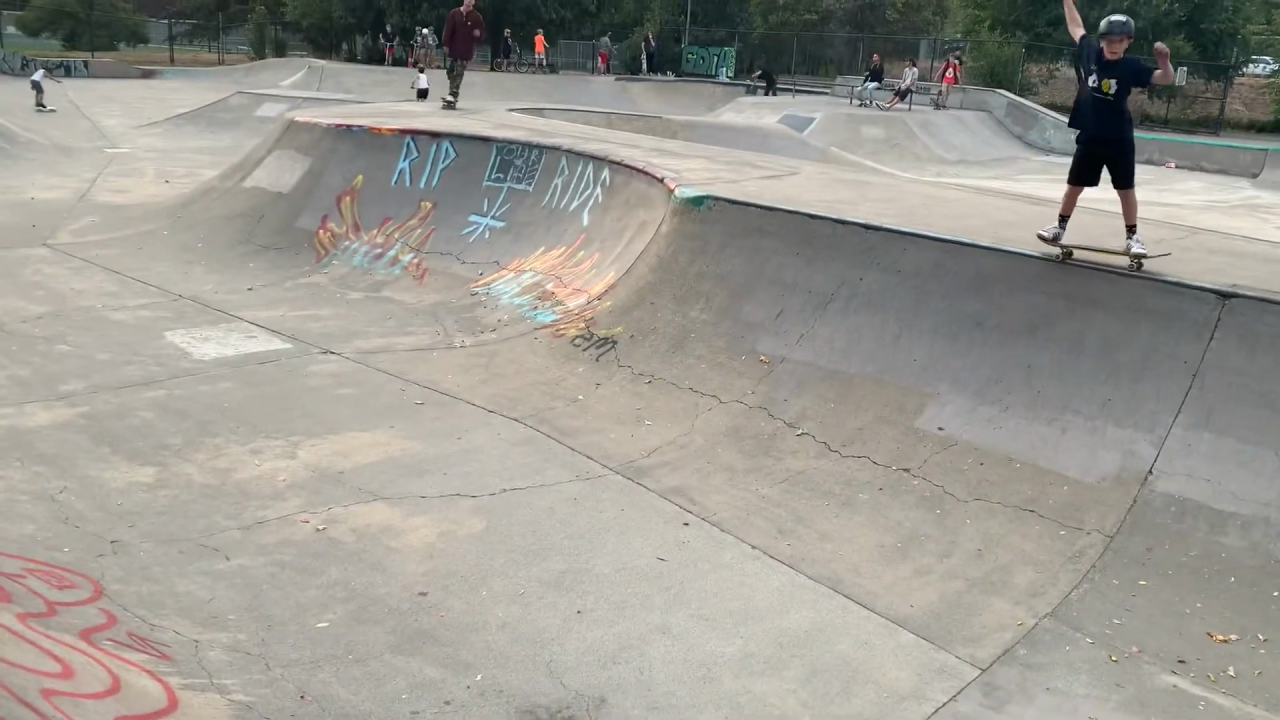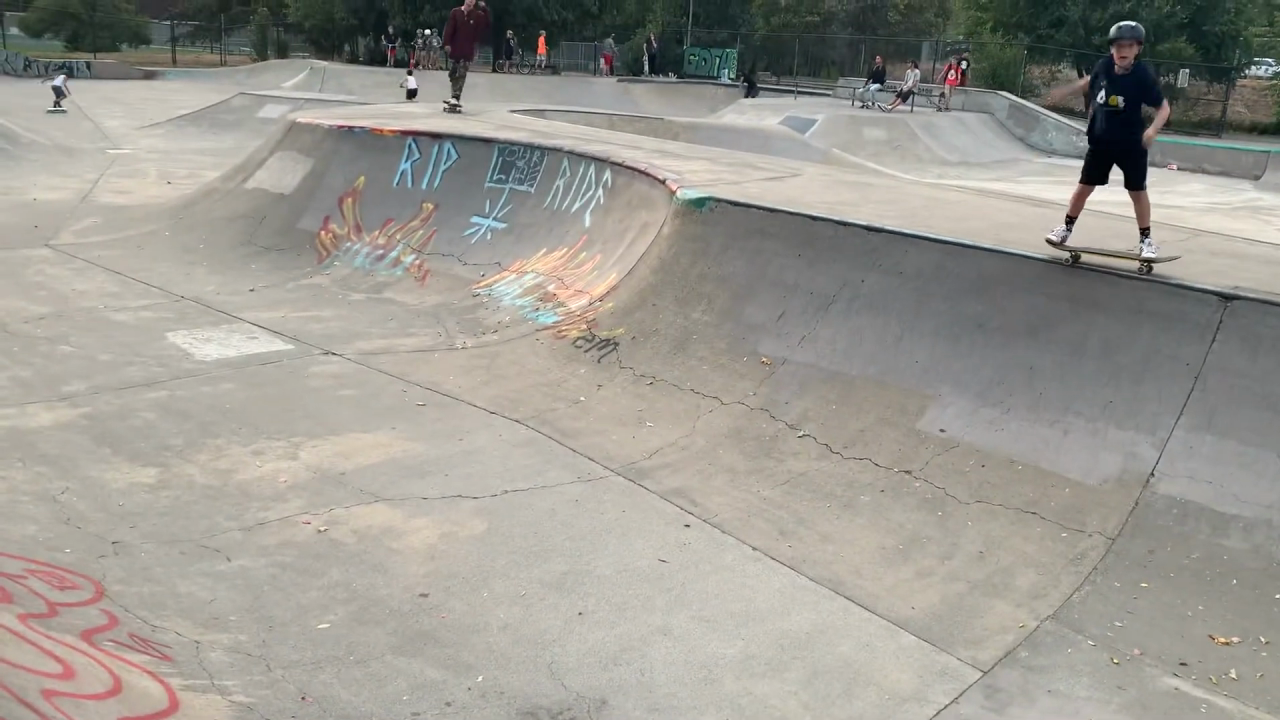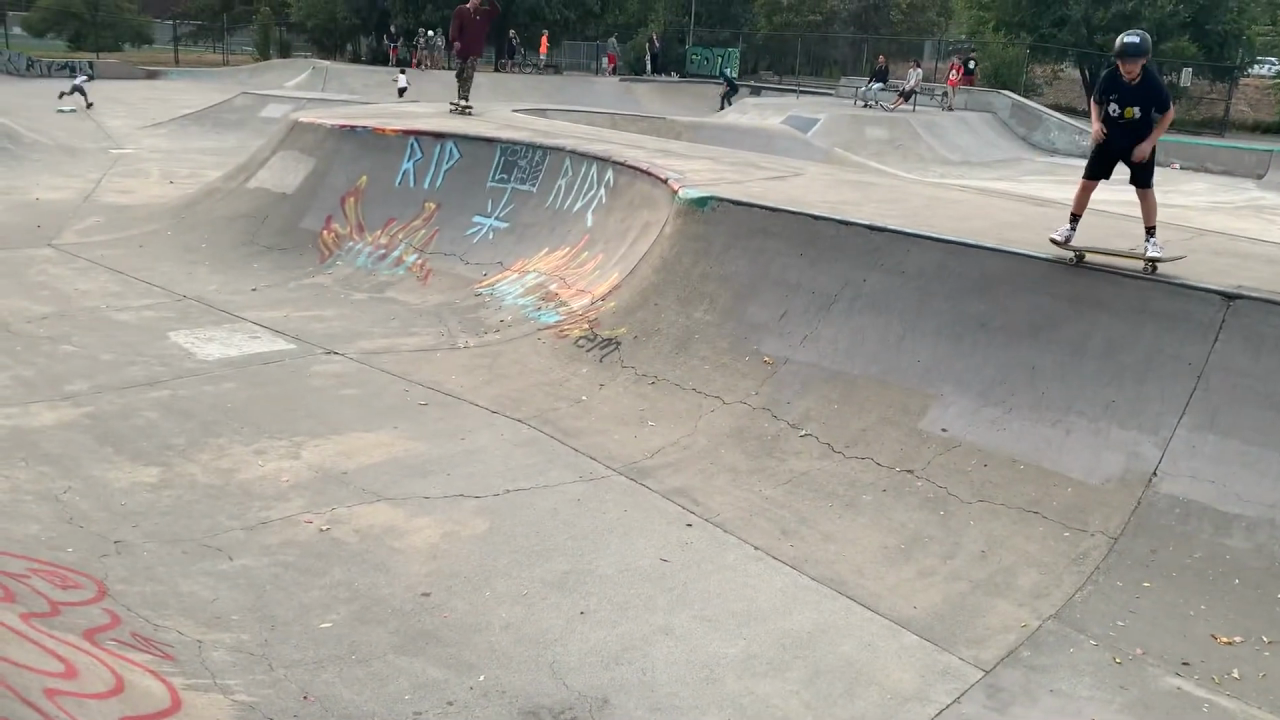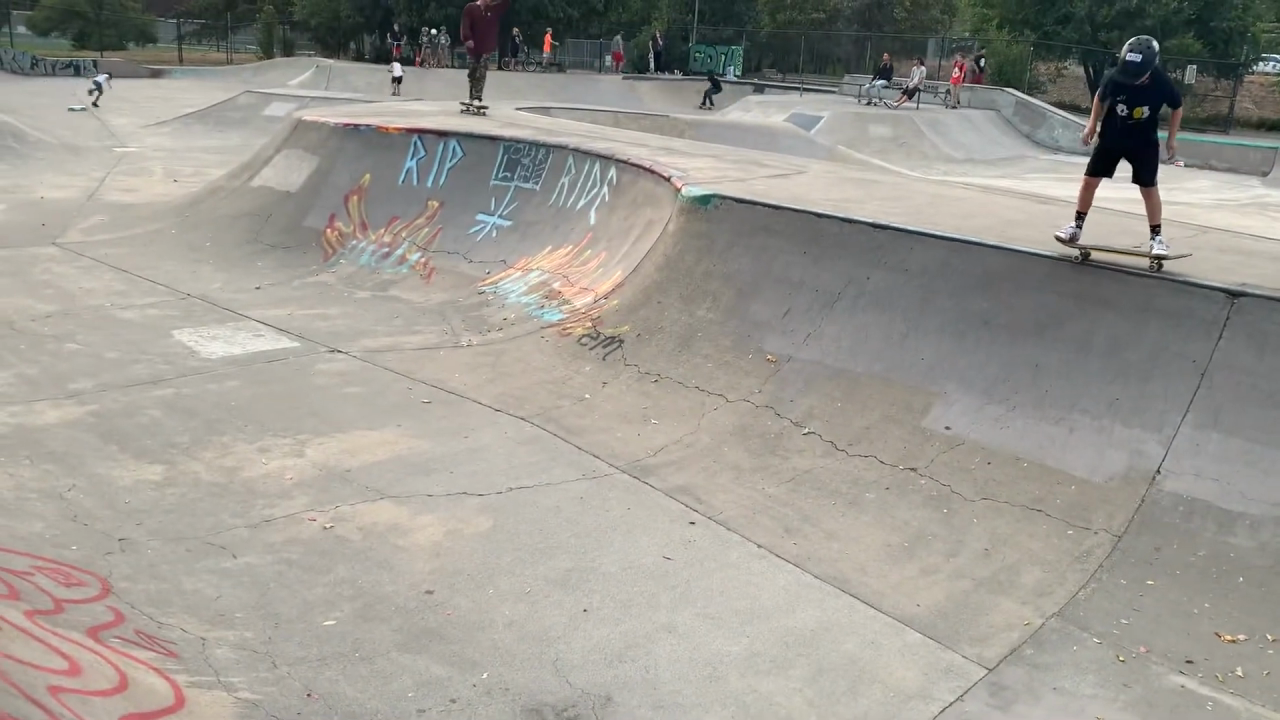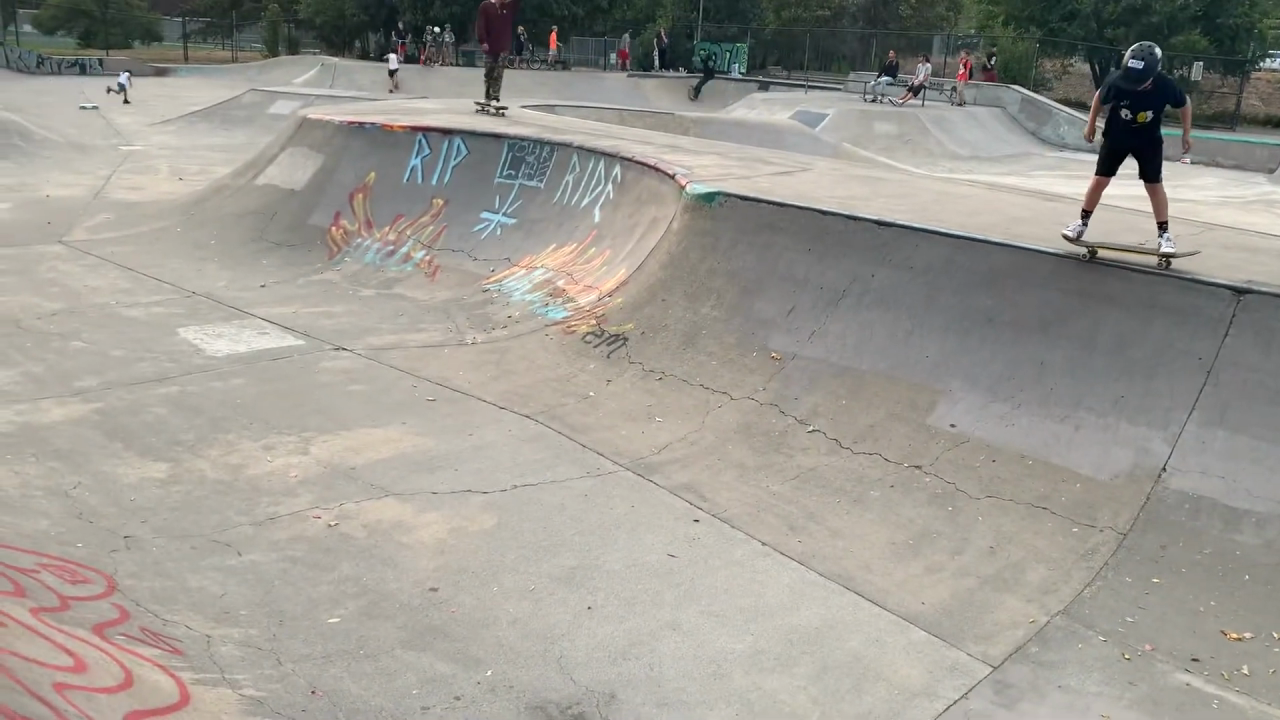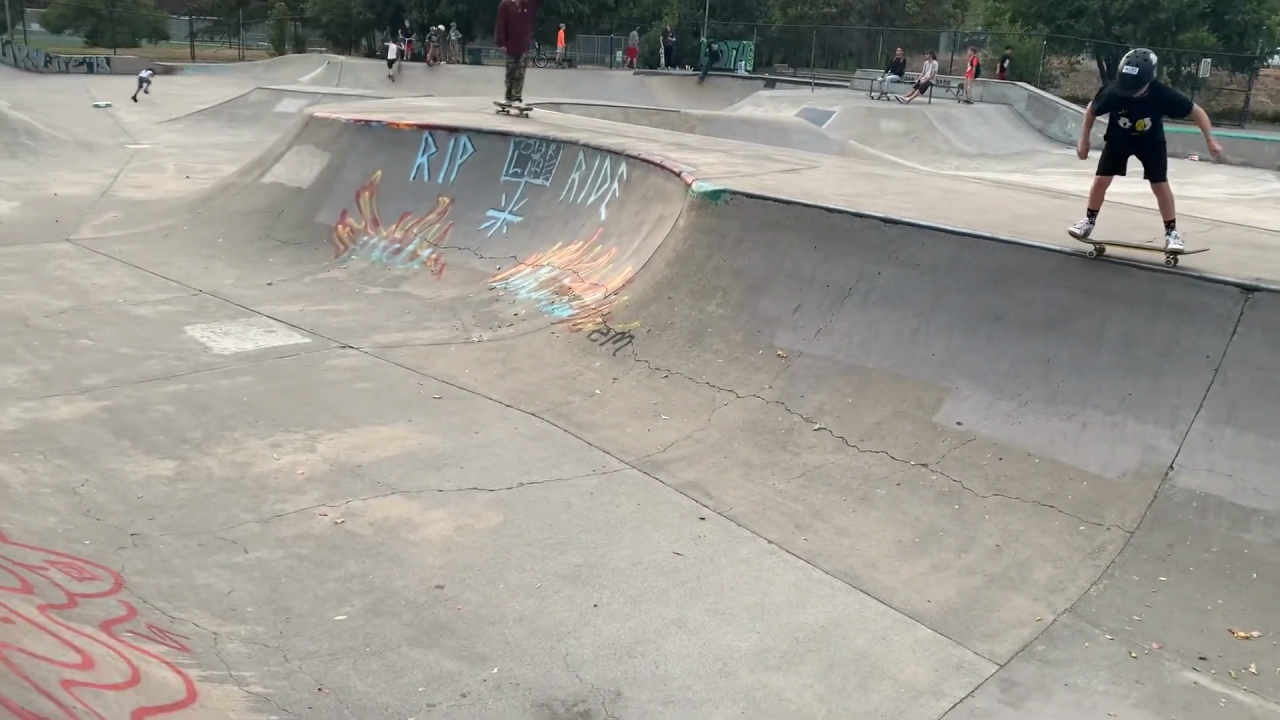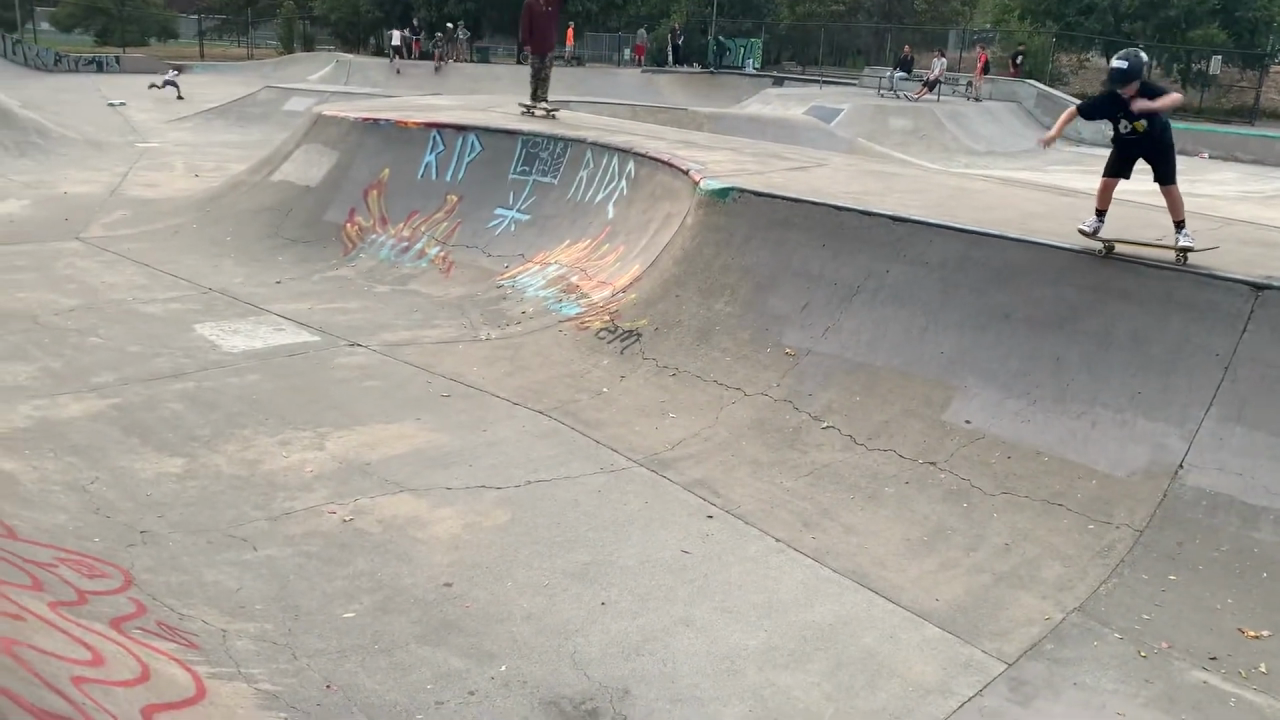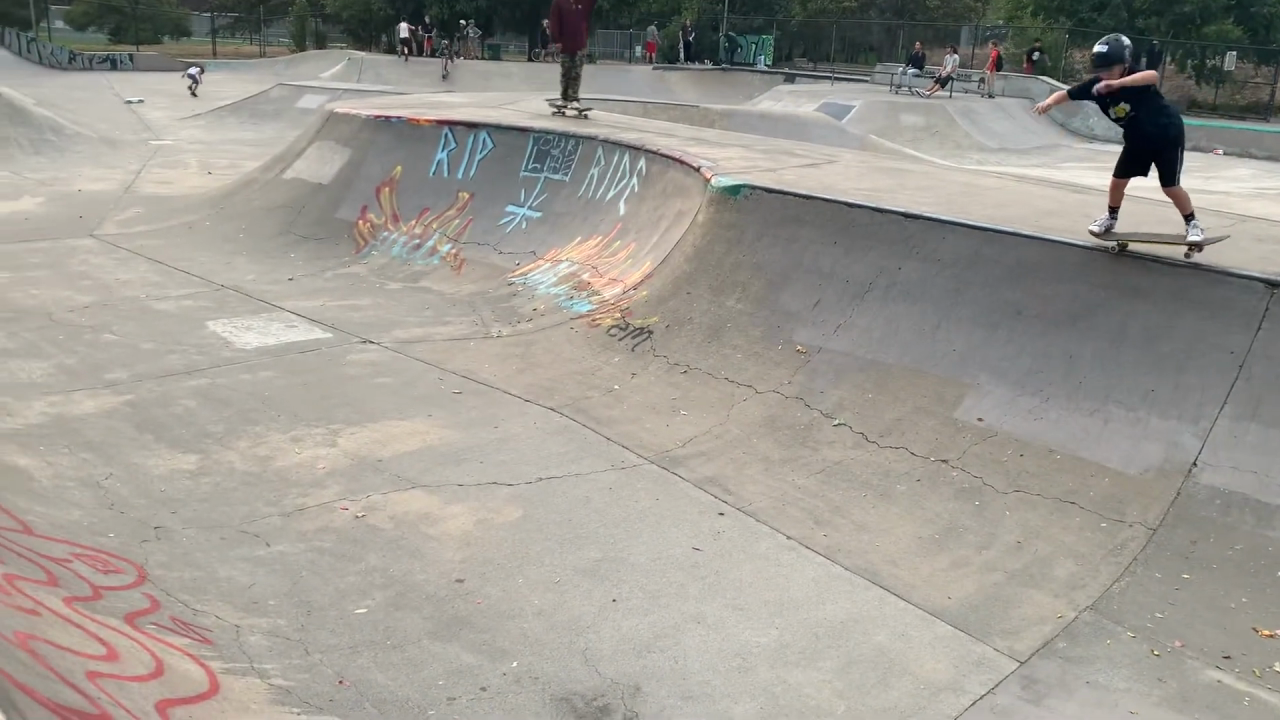
dt=0.2s
person 1, frame 1
left shoulder: (1132, 66)
right shoulder: (1090, 53)
left elbow: (1166, 79)
right elbow: (1076, 26)
left wrist: (1164, 60)
left hip: (1119, 140)
right hip: (1089, 138)
left knee: (1126, 190)
right knee: (1073, 187)
left ankle: (1132, 236)
right ankle: (1060, 228)
person 1, frame 2
left shoulder: (1143, 76)
right shoulder: (1103, 68)
left elbow: (1163, 107)
left wrist: (1153, 129)
right wrist: (1066, 90)
left hip: (1132, 143)
right hip: (1100, 140)
left knee: (1137, 192)
right knee: (1084, 187)
left ankle: (1145, 240)
right ankle: (1066, 229)
person 1, frame 3
left shoulder: (1153, 83)
right shoulder: (1108, 77)
left elbow: (1168, 113)
left wrist: (1149, 143)
right wrist: (1096, 123)
left hip: (1139, 145)
right hip: (1107, 141)
left knee: (1145, 190)
right knee: (1087, 183)
left ankle: (1151, 239)
right ankle: (1070, 227)
person 1, frame 4
left shoulder: (1162, 83)
right shoulder: (1114, 77)
left elbow: (1177, 108)
right elbow: (1100, 97)
left wrist: (1172, 138)
right wrist: (1092, 123)
left hip: (1144, 142)
right hip: (1110, 138)
left knee: (1149, 188)
right knee: (1089, 180)
left ankle: (1156, 237)
right ankle: (1077, 226)
person 1, frame 5
left shoulder: (1165, 86)
right shoulder: (1116, 81)
left elbow: (1184, 104)
right elbow: (1100, 97)
left wrist: (1186, 134)
right wrist: (1091, 124)
left hip: (1148, 140)
right hip: (1115, 136)
left knee: (1154, 185)
right knee: (1100, 180)
left ankle: (1164, 234)
right ankle: (1082, 223)
person 1, frame 6
left shoulder: (1163, 94)
right shoulder: (1112, 92)
left elbow: (1195, 112)
right elbow: (1092, 109)
left wrist: (1210, 140)
right wrist: (1084, 140)
left hip: (1151, 142)
right hip: (1117, 140)
left knee: (1159, 184)
right knee: (1101, 179)
left ankle: (1171, 232)
right ankle: (1089, 221)
person 1, frame 7
left shoulder: (1150, 92)
right shoulder: (1108, 97)
left elbow: (1177, 98)
right elbow: (1073, 111)
left wrist: (1153, 105)
right wrist: (1055, 132)
left hip: (1158, 142)
right hip: (1125, 143)
left knee: (1169, 187)
right knee: (1108, 181)
left ankle: (1181, 231)
right ankle: (1098, 219)
person 1, frame 8
left shoulder: (1137, 80)
right shoulder: (1098, 84)
left elbow: (1153, 75)
right elbow: (1065, 94)
left wrist: (1117, 83)
right wrist: (1048, 102)
left hip: (1167, 135)
right hip: (1137, 137)
left knee: (1170, 187)
right knee: (1118, 180)
left ankle: (1192, 223)
right ankle: (1111, 217)
